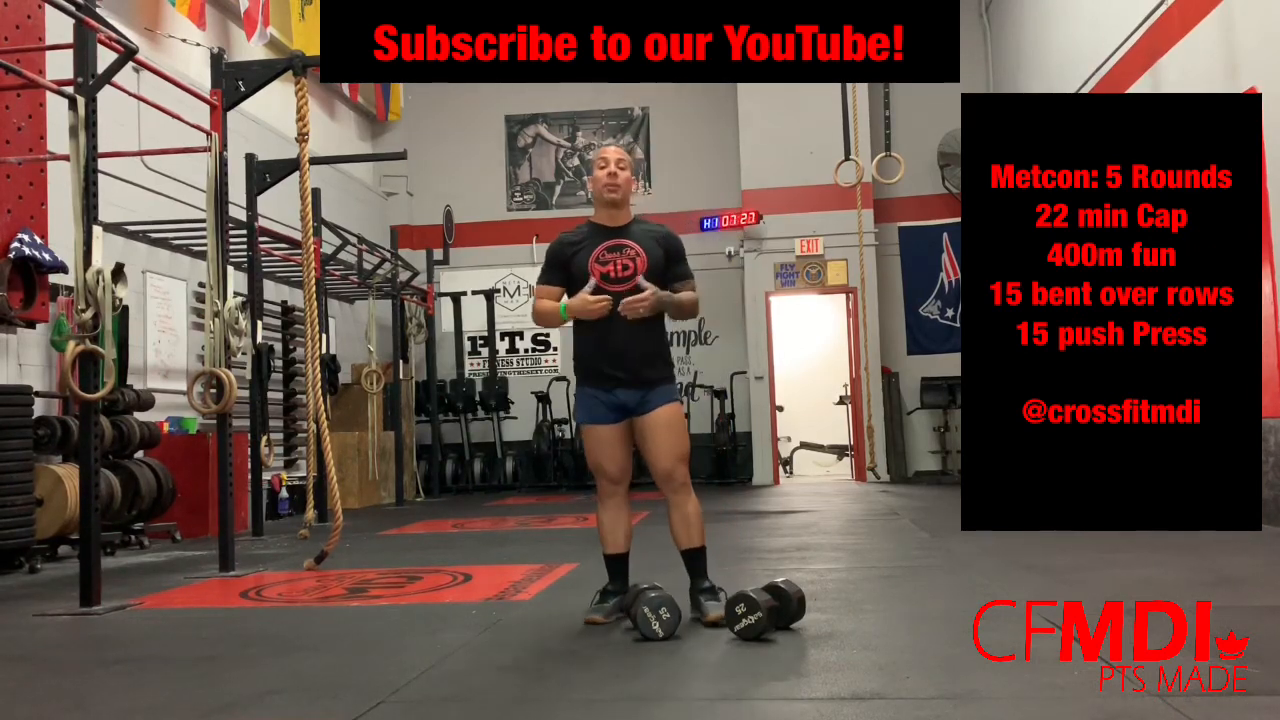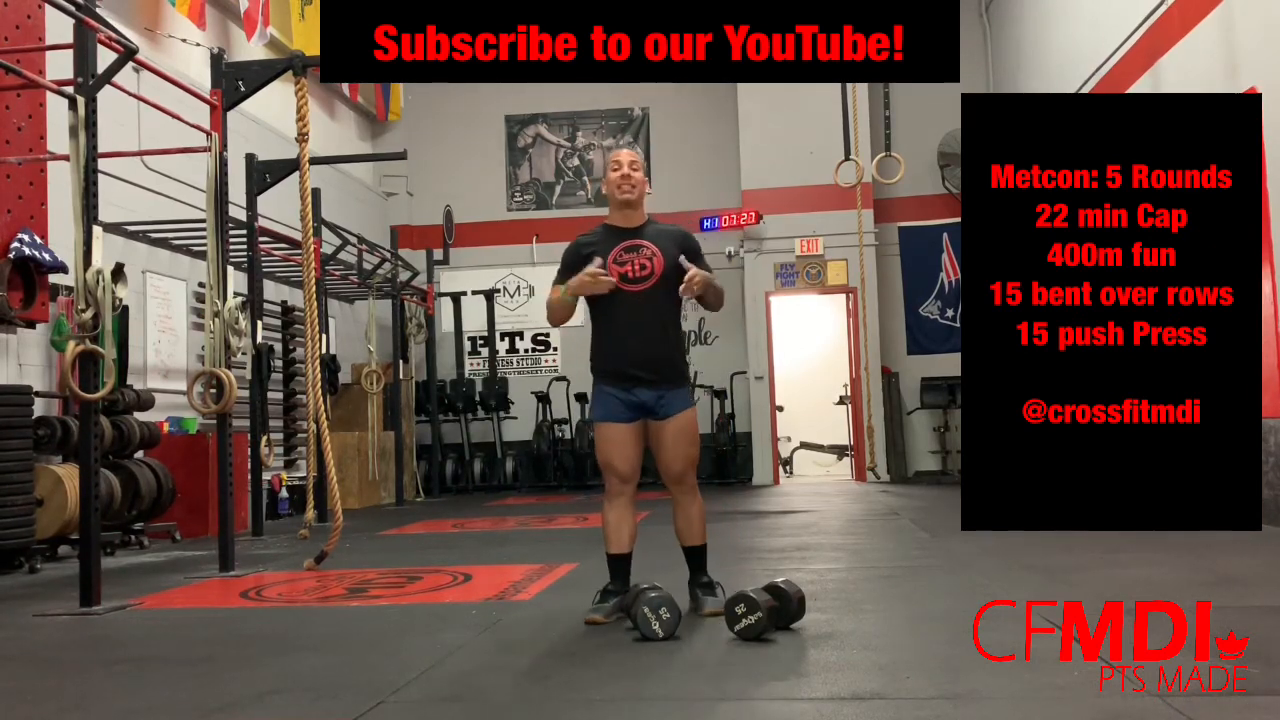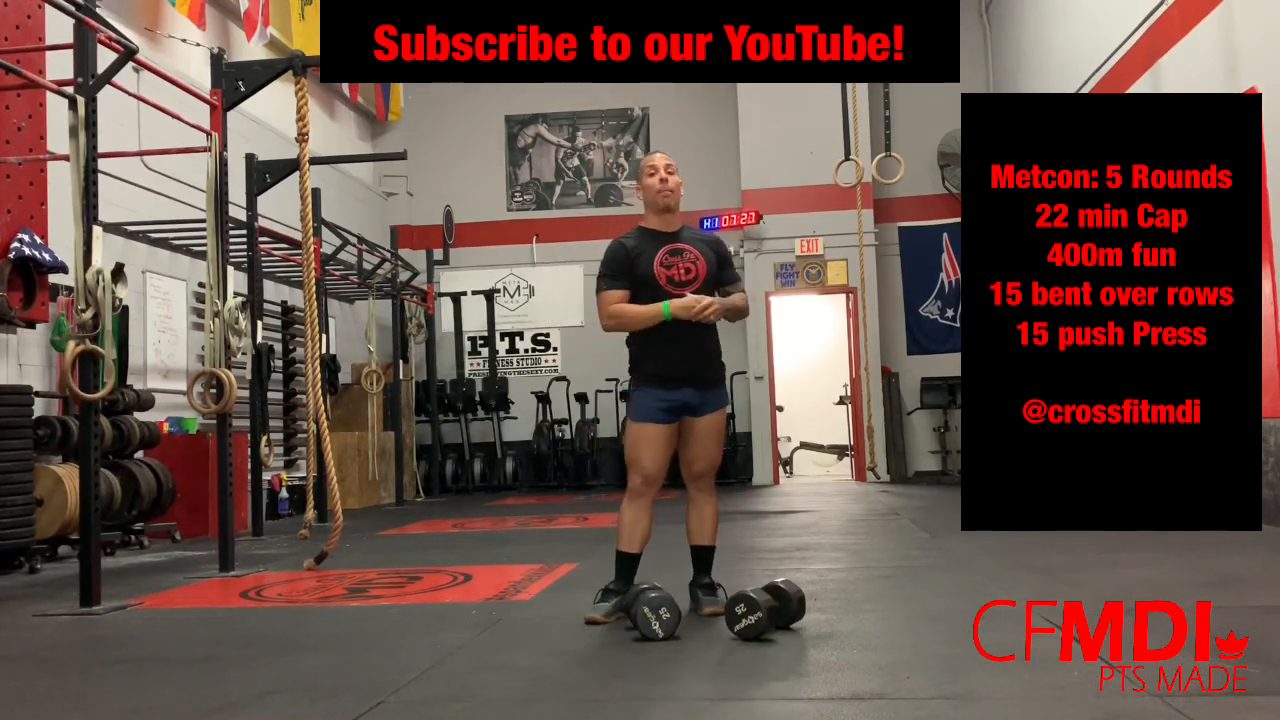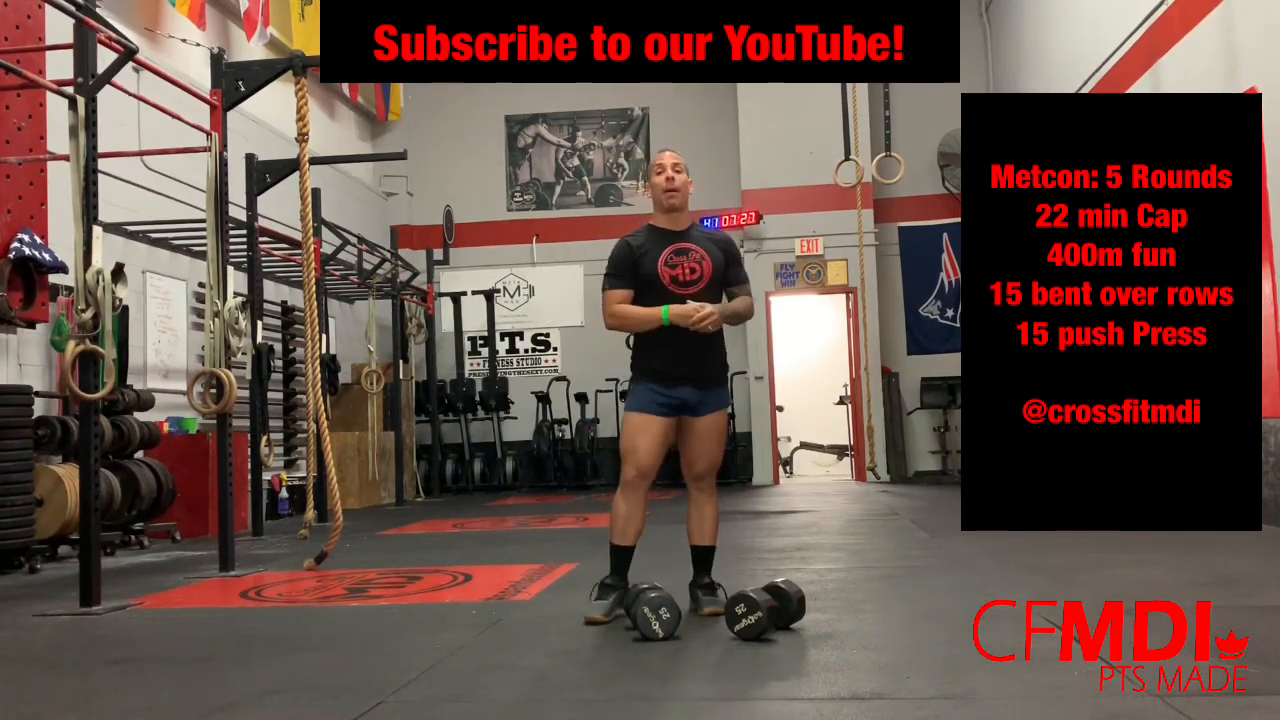
dt=0.4s
person 1, frame 1
left shoulder: (661, 239)
right shoulder: (567, 245)
left elbow: (692, 302)
right elbow: (540, 310)
left wrist: (662, 300)
right wrist: (572, 308)
left hip: (655, 384)
right hip: (597, 389)
left knee: (676, 480)
right knee: (610, 486)
left ankle: (702, 585)
right ankle: (617, 588)
person 1, frame 2
left shoulder: (676, 239)
right shoulder: (584, 247)
left elbow: (715, 302)
right elbow: (555, 316)
left wrist: (705, 283)
right wrist: (574, 287)
left hip: (671, 383)
right hip: (614, 387)
left knee: (683, 482)
right knee: (619, 485)
left ankle: (700, 579)
right ankle: (617, 587)
person 1, frame 3
left shoulder: (710, 244)
right shoulder: (625, 249)
left elbow: (742, 302)
right elbow: (610, 316)
left wrist: (721, 304)
right wrist: (672, 307)
left hip: (707, 384)
right hip: (653, 387)
left knee: (702, 482)
right knee: (641, 485)
left ankle: (703, 582)
right ankle: (620, 587)
person 1, frame 4
left shoulder: (720, 243)
right shoulder: (631, 247)
left elbow: (745, 301)
right elbow: (613, 314)
left wrist: (722, 311)
right wrist: (673, 313)
left hip: (709, 383)
right hip: (653, 383)
left knee: (703, 481)
right knee: (634, 478)
left ankle: (702, 581)
right ankle: (615, 582)
